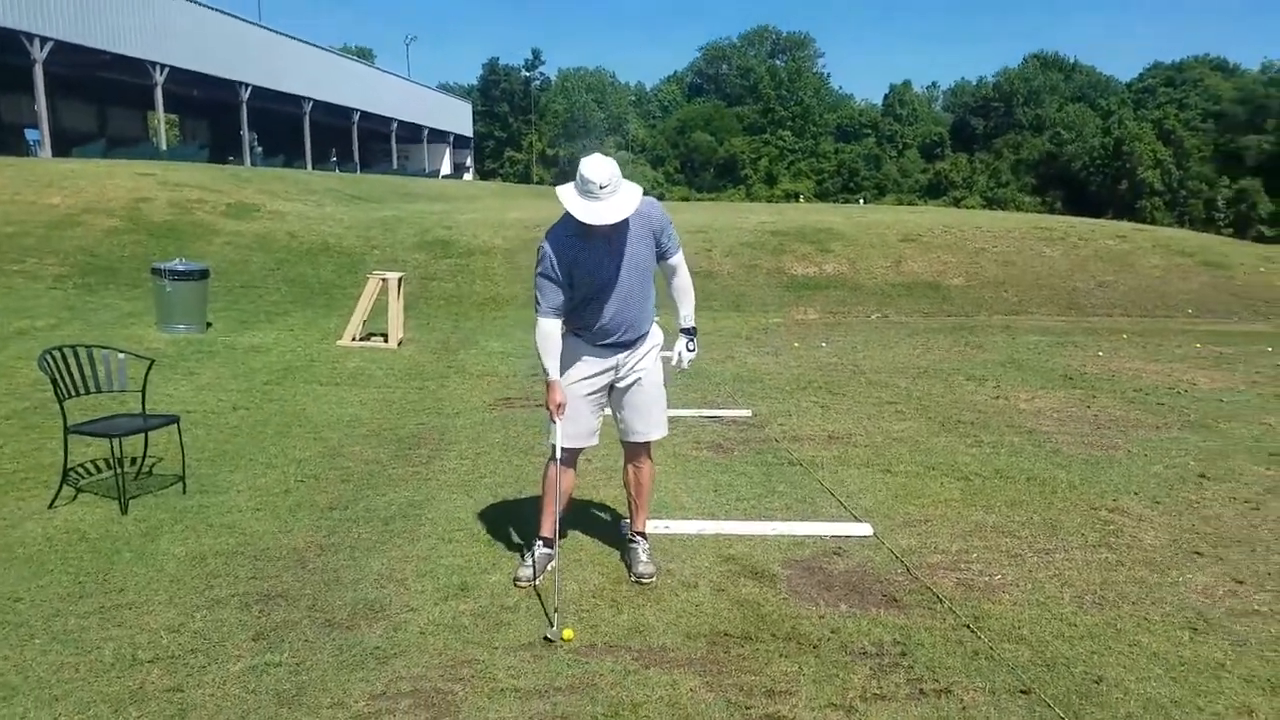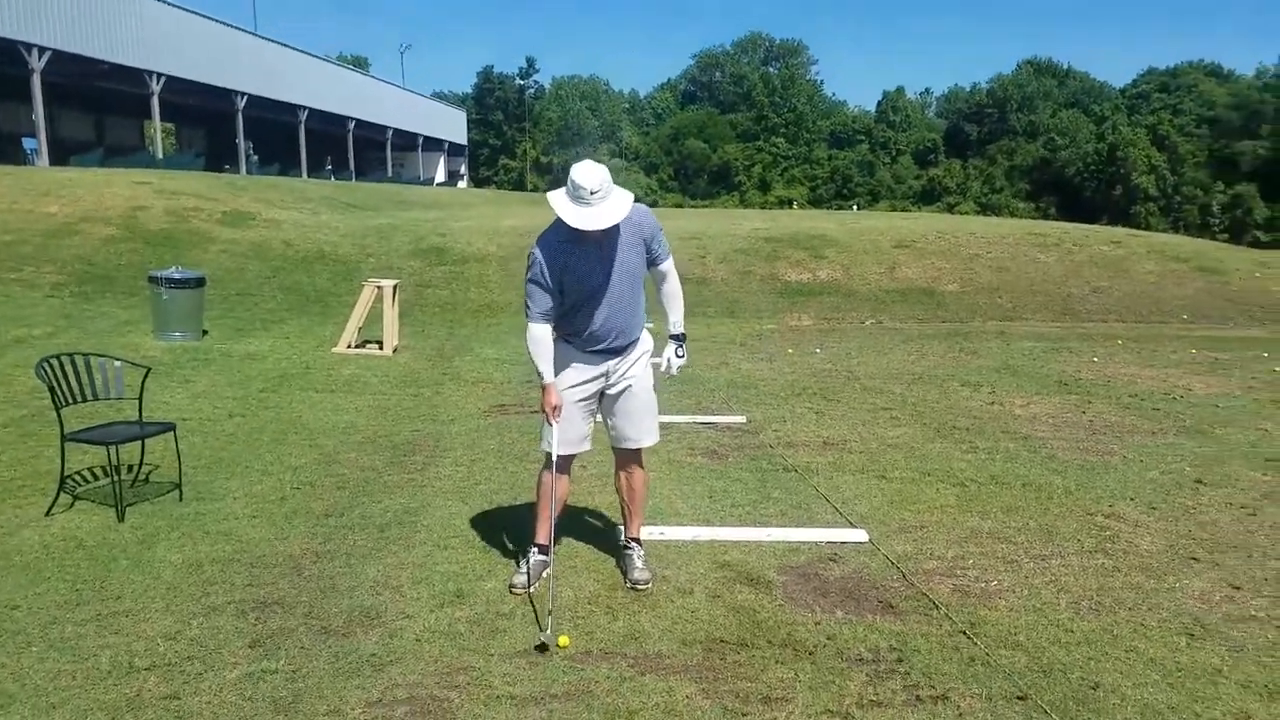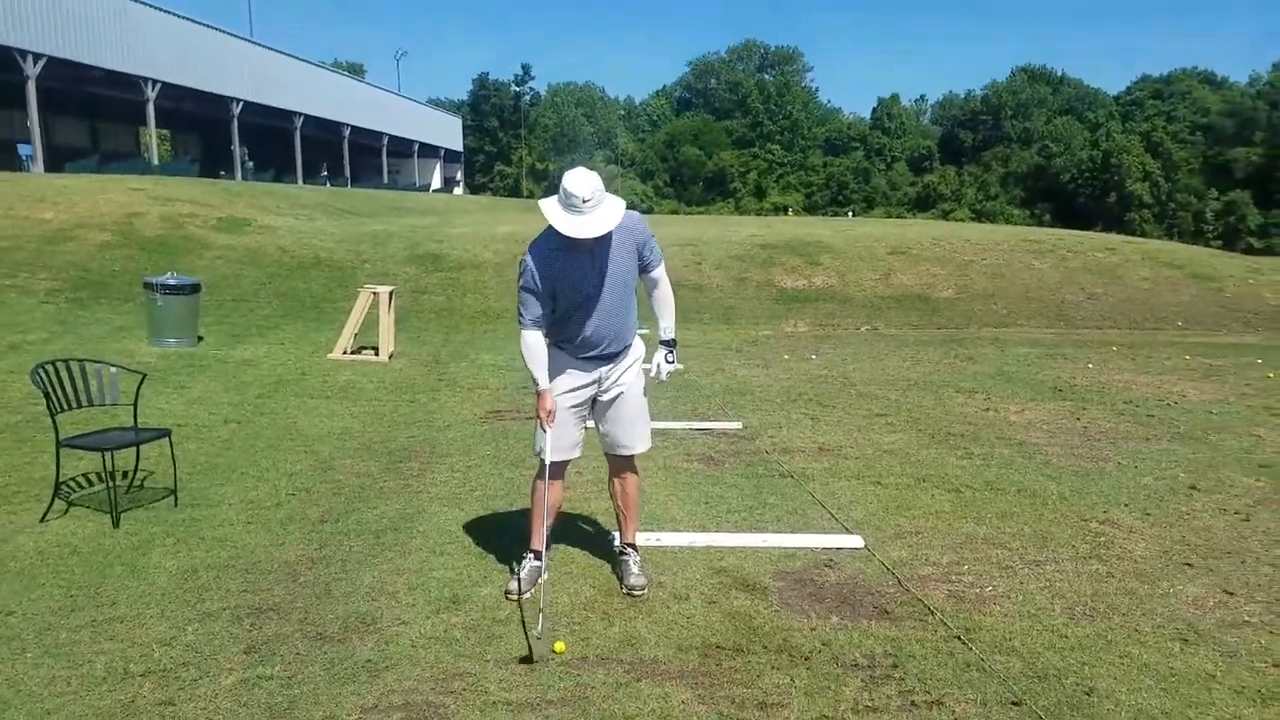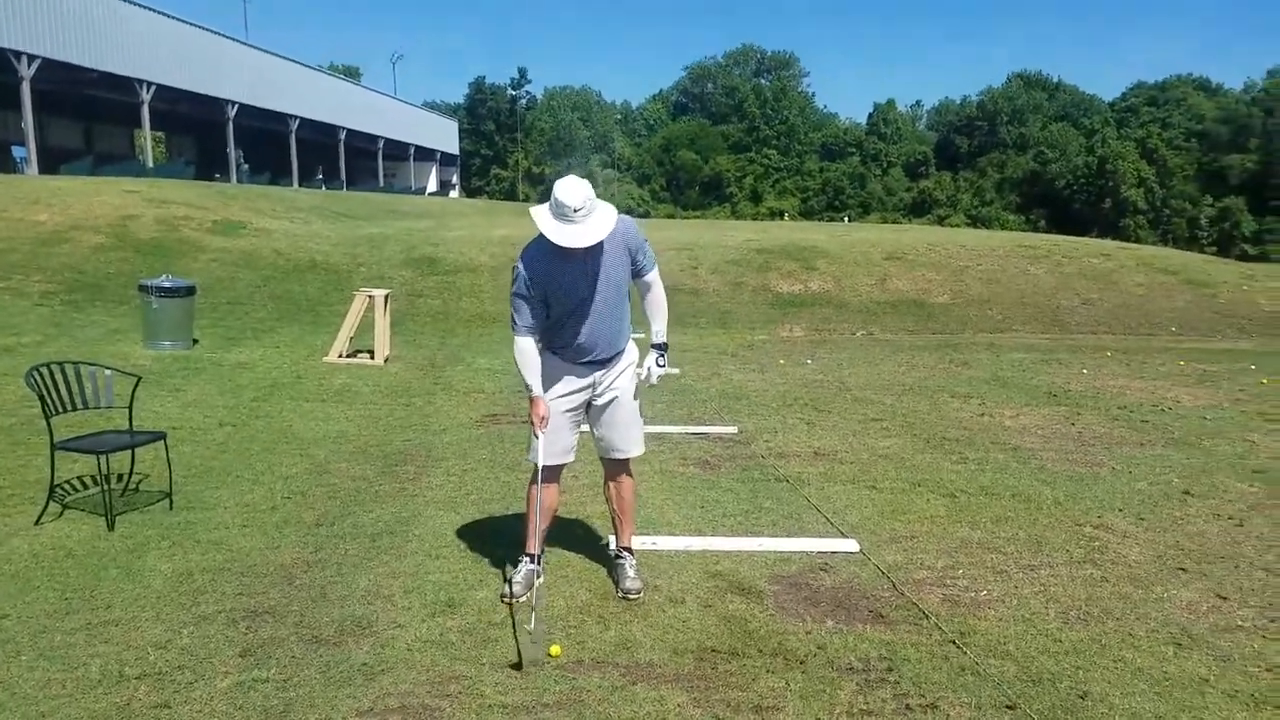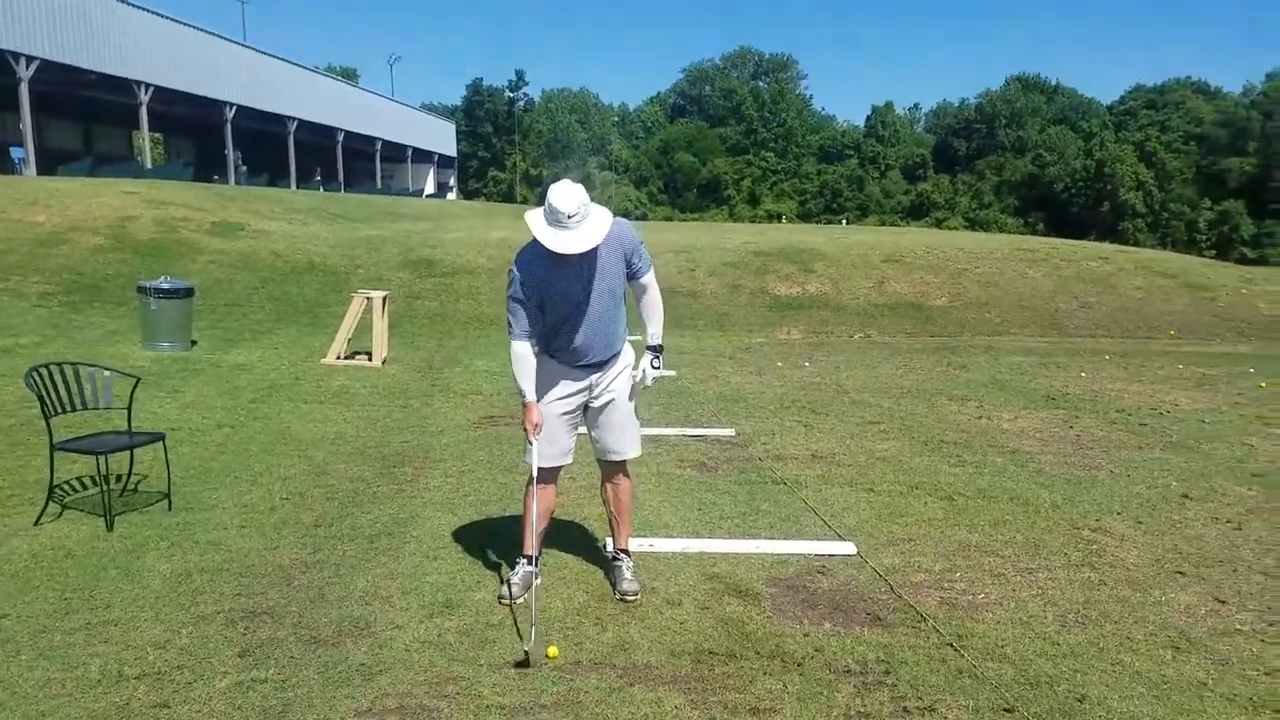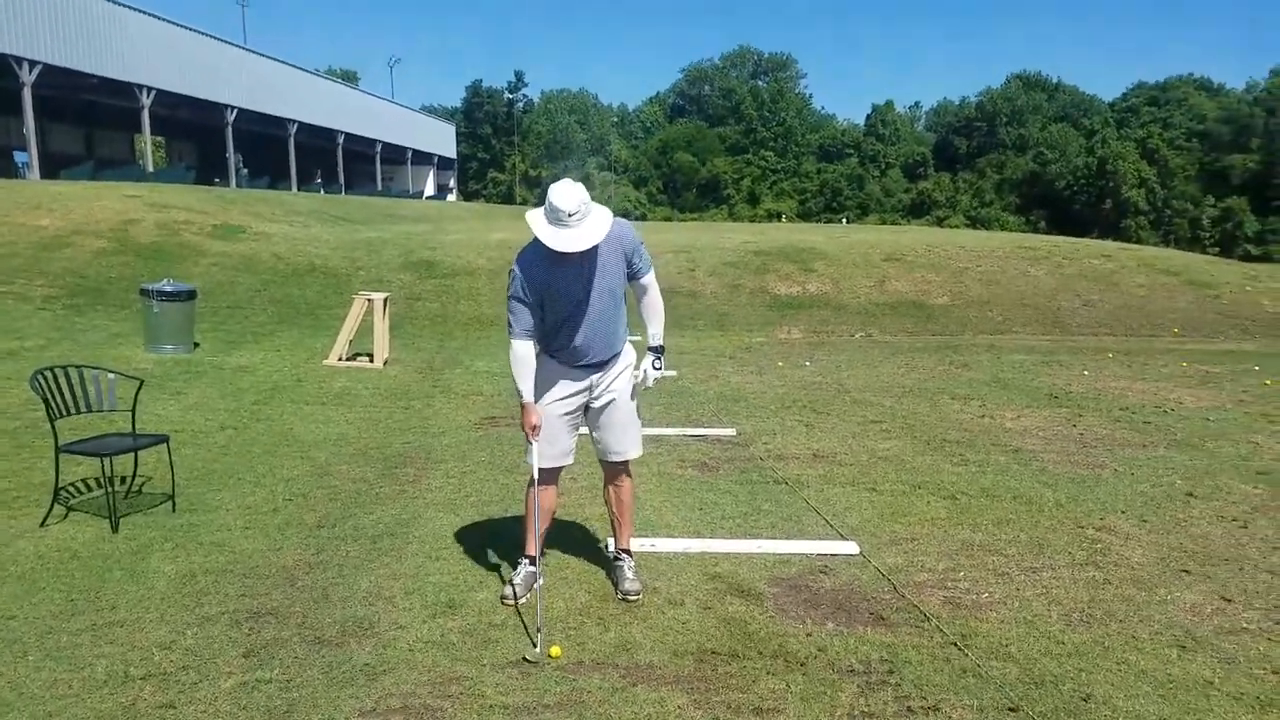
dt=0.1s
person 1, frame 1
left shoulder: (650, 215)
right shoulder: (557, 244)
left elbow: (676, 269)
right elbow: (548, 317)
left wrist: (687, 329)
right wrist: (553, 379)
left hip: (640, 349)
right hip: (583, 354)
left knee: (639, 447)
right knee: (566, 450)
left ankle: (638, 539)
right ankle: (545, 543)
person 1, frame 2
left shoulder: (640, 221)
right shoulder: (548, 249)
left elbow: (665, 276)
right elbow: (538, 322)
left wrist: (676, 335)
right wrist: (548, 382)
left hip: (631, 356)
right hip: (574, 360)
left knee: (631, 454)
right knee: (558, 456)
left ankle: (632, 545)
right ankle: (540, 550)
person 1, frame 3
left shoulder: (632, 228)
right shoulder: (540, 256)
left elbow: (657, 282)
right elbow: (532, 329)
left wrist: (667, 342)
right wrist: (543, 388)
left hip: (623, 362)
right hip: (566, 367)
left knee: (624, 460)
right knee: (553, 462)
left ankle: (628, 552)
right ankle: (535, 556)
person 1, frame 4
left shoulder: (625, 233)
right shoulder: (532, 262)
left elbow: (650, 286)
right elbow: (525, 335)
left wrist: (659, 346)
right wrist: (536, 394)
left hip: (617, 366)
right hip: (560, 371)
left knee: (619, 464)
right knee: (548, 467)
left ankle: (624, 555)
right ankle: (531, 559)
person 1, frame 5
left shoulder: (620, 235)
right shoulder: (527, 266)
left elbow: (646, 287)
right elbow: (521, 340)
left wrist: (653, 348)
right wrist: (530, 400)
left hip: (613, 369)
right hip: (556, 374)
left knee: (616, 466)
right knee: (545, 469)
left ankle: (621, 557)
right ankle: (528, 561)
person 1, frame 6
left shoulder: (621, 235)
right shoulder: (528, 265)
left elbow: (647, 288)
right elbow: (521, 339)
left wrist: (655, 349)
right wrist: (528, 401)
left hip: (614, 369)
right hip: (557, 374)
left knee: (618, 466)
right knee: (546, 470)
left ankle: (623, 557)
right ankle: (530, 561)
